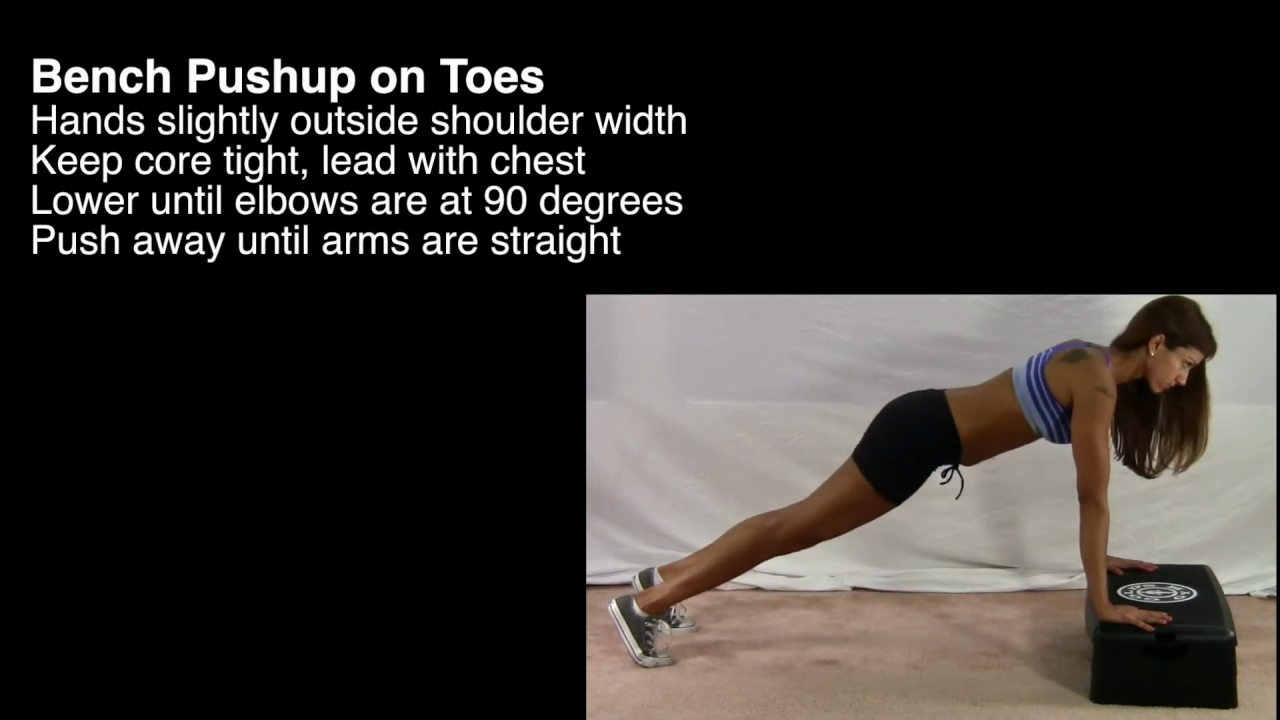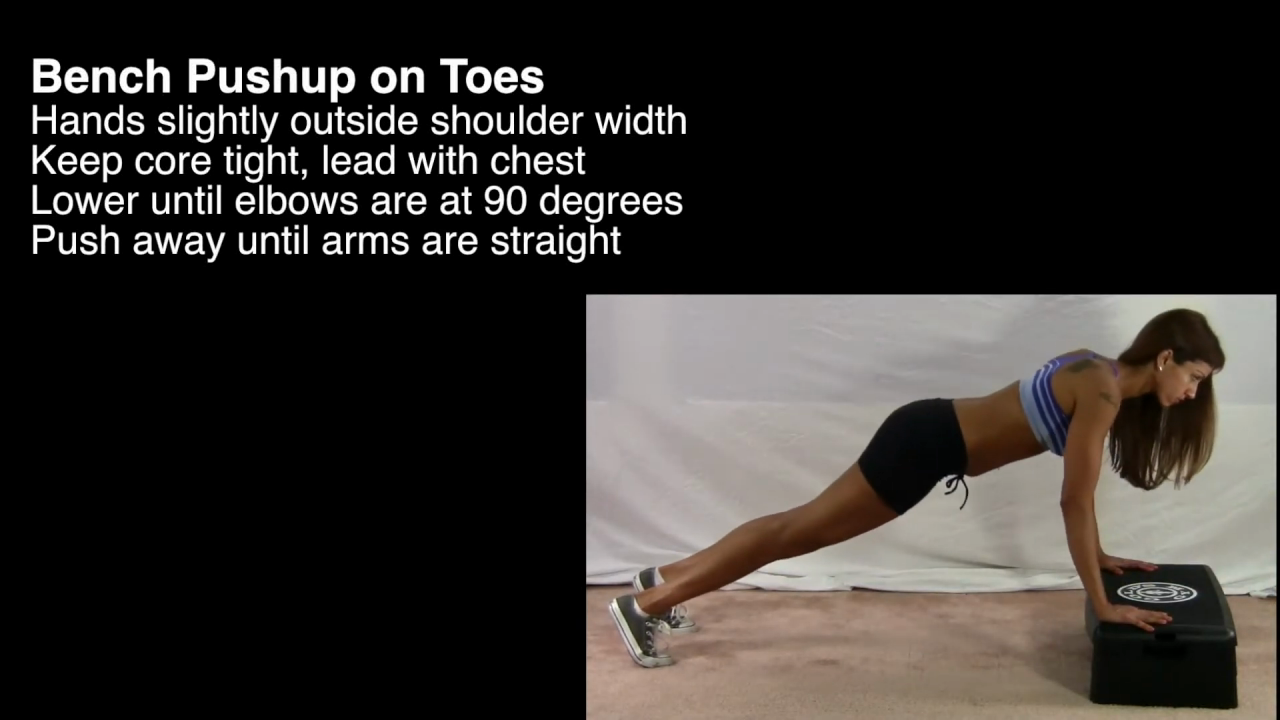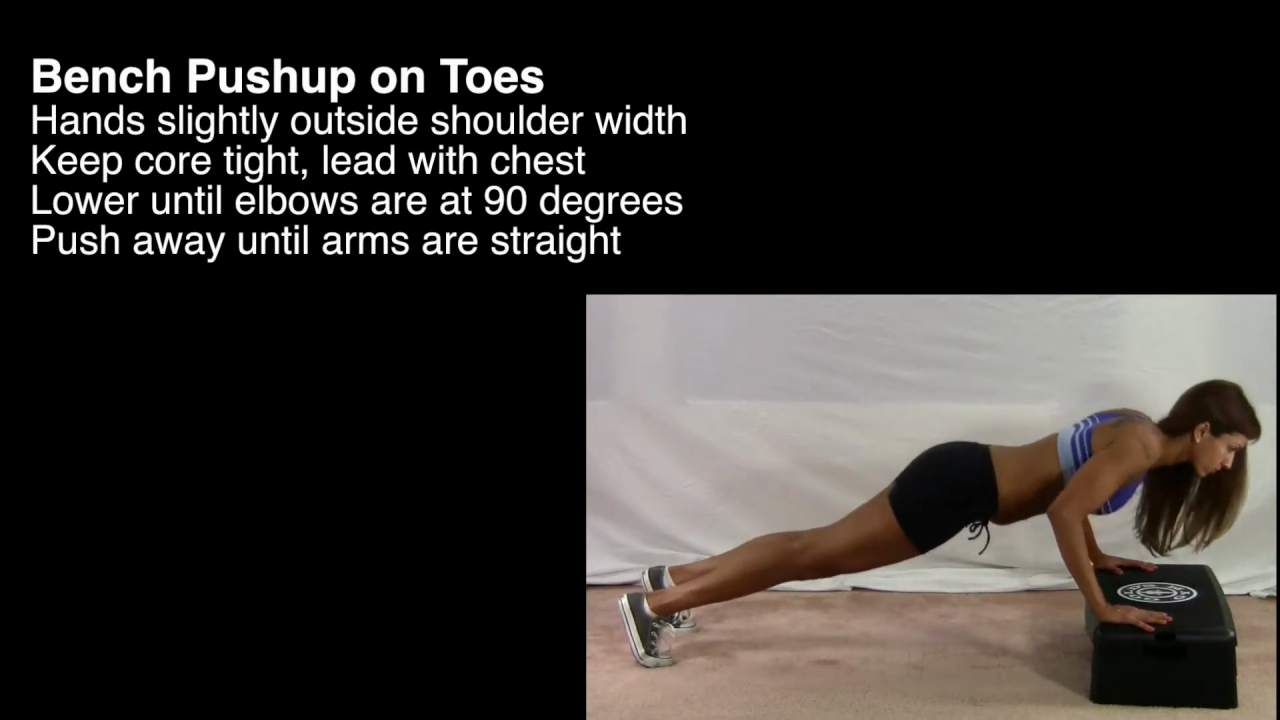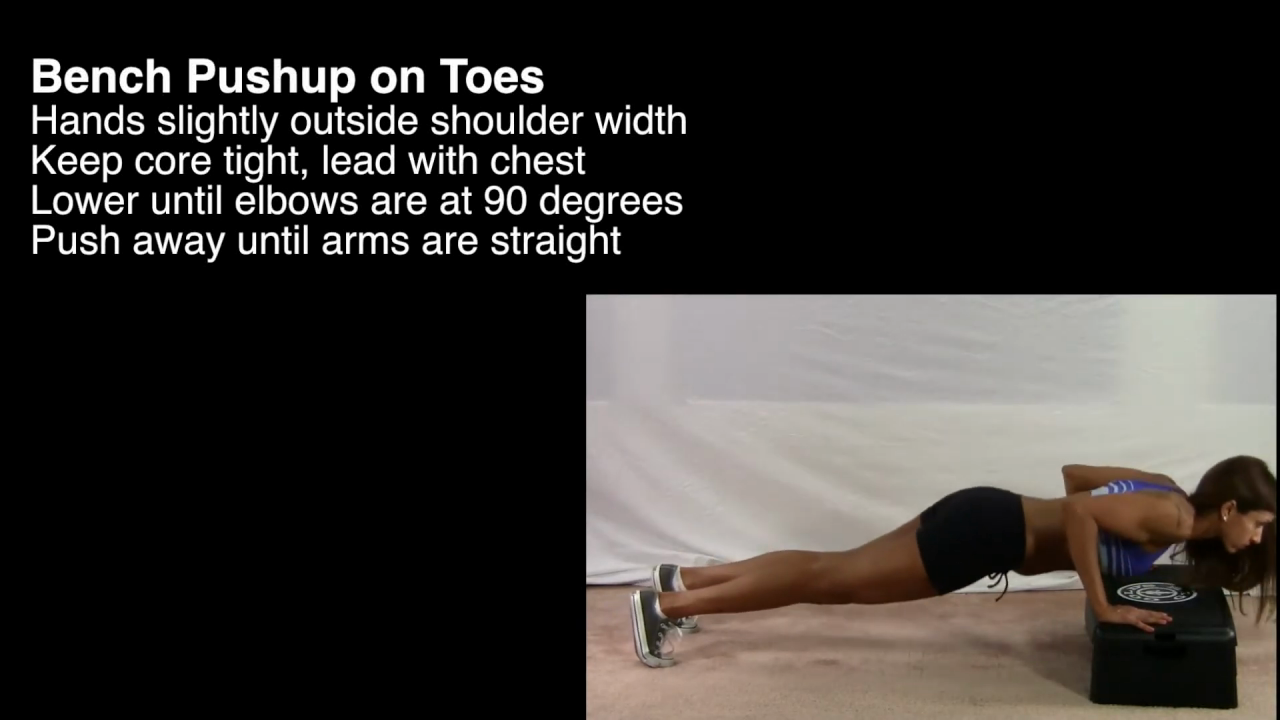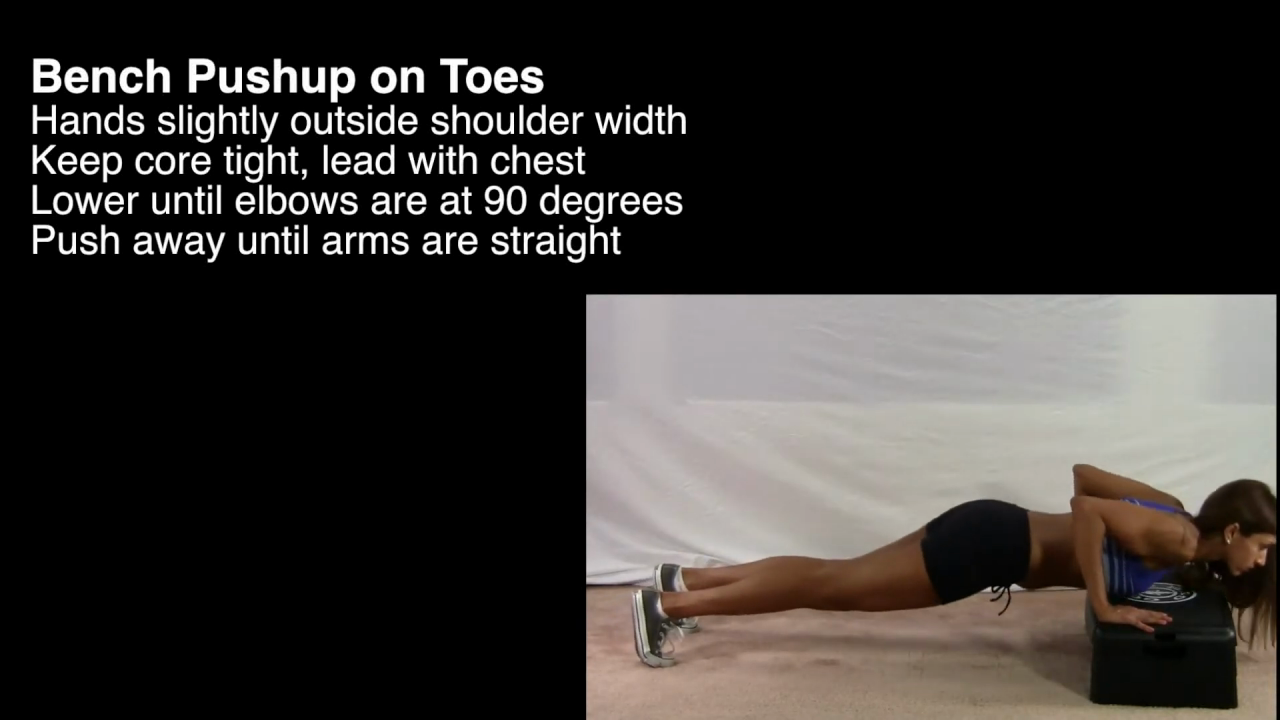
dt=0.3s
person 1, frame 1
left shoulder: (1099, 364)
right shoulder: (1098, 383)
left elbow: (1090, 490)
right elbow: (1093, 498)
left wrist: (1101, 558)
right wrist: (1103, 604)
left hip: (927, 422)
right hip: (921, 434)
left knee: (798, 523)
right knee: (795, 529)
left ankle: (662, 580)
right ankle: (645, 605)
person 1, frame 2
left shoulder: (1107, 376)
right shoulder: (1103, 393)
left elbow: (1075, 486)
right elbow: (1074, 501)
left wrist: (1097, 556)
right wrist: (1102, 603)
left hip: (934, 432)
right hip: (927, 443)
left knee: (798, 526)
right knee: (795, 533)
left ankle: (662, 581)
right ankle: (645, 604)
person 1, frame 3
left shoulder: (1142, 431)
right shoulder: (1139, 447)
right elbow: (1061, 514)
left wrist: (1099, 557)
right wrist: (1103, 608)
left hip: (961, 472)
right hip: (959, 487)
left knee: (814, 545)
right knee: (813, 557)
left ankle: (672, 578)
right ankle: (655, 605)
person 1, frame 4
left shoulder: (1165, 492)
right shoulder: (1171, 519)
left elbow: (1073, 474)
right elbow: (1082, 510)
left wrist: (1093, 554)
right wrist: (1102, 607)
left hip: (987, 517)
right hip: (984, 534)
left knee: (833, 569)
right knee: (828, 580)
left ankle: (681, 579)
right ankle: (664, 605)
person 1, frame 5
left shoulder: (1172, 509)
right shoulder: (1176, 540)
left elbow: (1083, 472)
right elbow: (1088, 510)
right wrist: (1103, 606)
left hip: (991, 529)
right hip: (989, 547)
left knee: (836, 573)
right knee: (831, 586)
left ankle: (683, 580)
right ankle: (666, 605)
